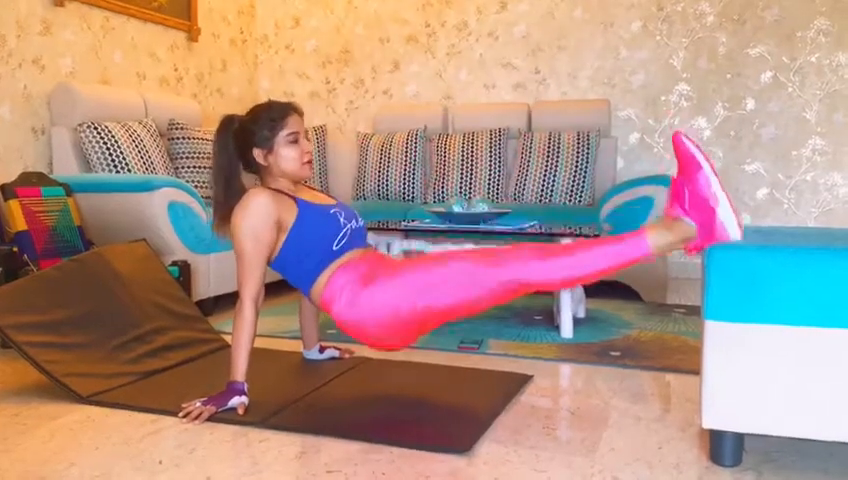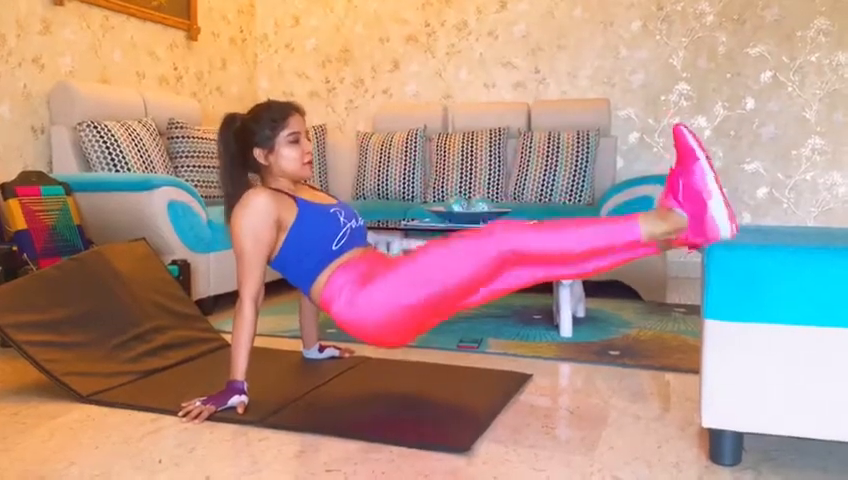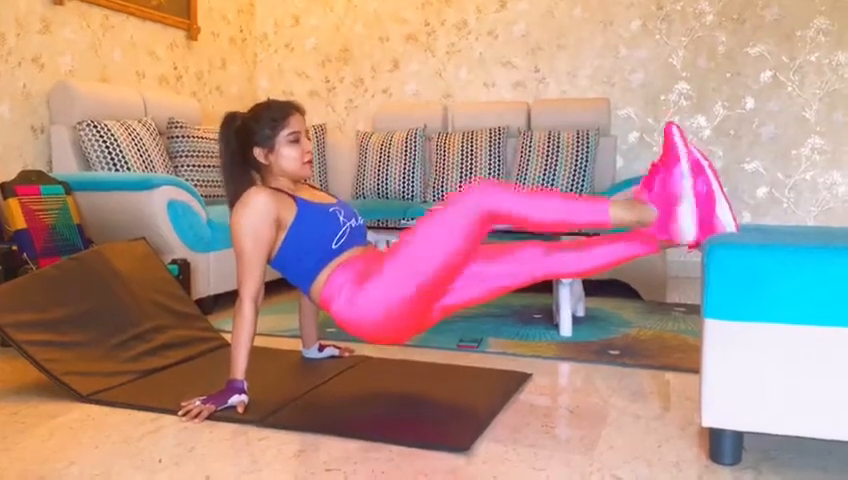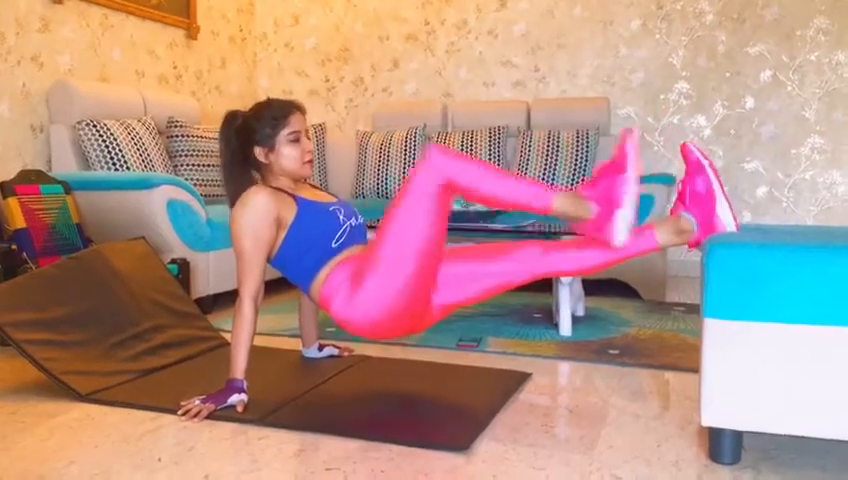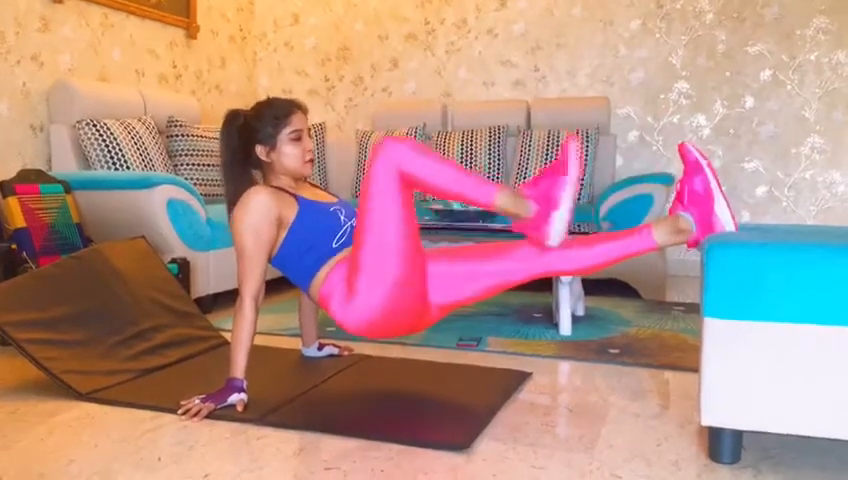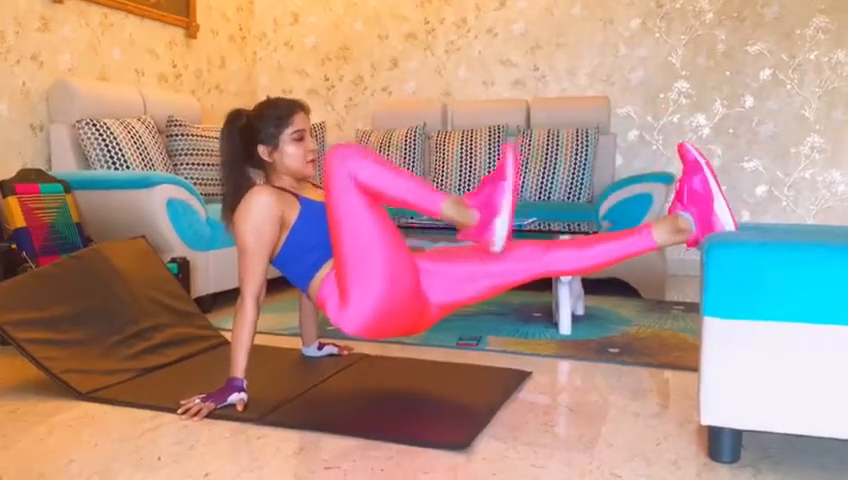
dt=0.1s
person 1, frame 1
left shoulder: (306, 194)
right shoulder: (259, 206)
right elbow: (249, 298)
left wrist: (312, 347)
right wrist: (234, 387)
left hip: (397, 291)
right hip: (373, 305)
left knee: (530, 257)
right knee: (519, 270)
left ankle: (680, 227)
right ankle: (682, 227)
person 1, frame 2
left shoulder: (306, 193)
right shoulder: (258, 205)
right elbow: (249, 297)
left wrist: (312, 346)
right wrist: (235, 386)
left hip: (402, 296)
right hip: (374, 303)
left knee: (530, 255)
right knee: (507, 240)
left ankle: (679, 227)
right ankle: (675, 221)
person 1, frame 3
left shoulder: (306, 193)
right shoulder: (258, 204)
right elbow: (249, 296)
left wrist: (312, 346)
right wrist: (234, 386)
left hip: (401, 294)
right hip: (372, 302)
left knee: (532, 256)
right knee: (480, 196)
left ankle: (667, 225)
right ankle: (650, 210)
person 1, frame 4
left shoulder: (306, 191)
right shoulder: (259, 203)
right elbow: (249, 296)
left wrist: (312, 345)
right wrist: (234, 385)
left hip: (404, 292)
right hip: (374, 299)
left knee: (537, 256)
right knee: (436, 160)
left ankle: (681, 227)
right ankle: (587, 207)
person 1, frame 5
left shoulder: (307, 191)
right shoulder: (260, 203)
right elbow: (250, 296)
left wrist: (312, 345)
right wrist: (234, 384)
left hip: (402, 292)
right hip: (370, 300)
left knee: (536, 255)
right knee: (391, 151)
left ankle: (679, 226)
right ankle: (528, 205)
person 1, frame 6
left shoulder: (307, 193)
right shoulder: (262, 203)
right elbow: (250, 295)
left wrist: (312, 344)
right wrist: (234, 384)
left hip: (405, 289)
right hip: (371, 300)
left knee: (537, 255)
right knee: (347, 157)
left ankle: (680, 226)
right ankle: (471, 215)
